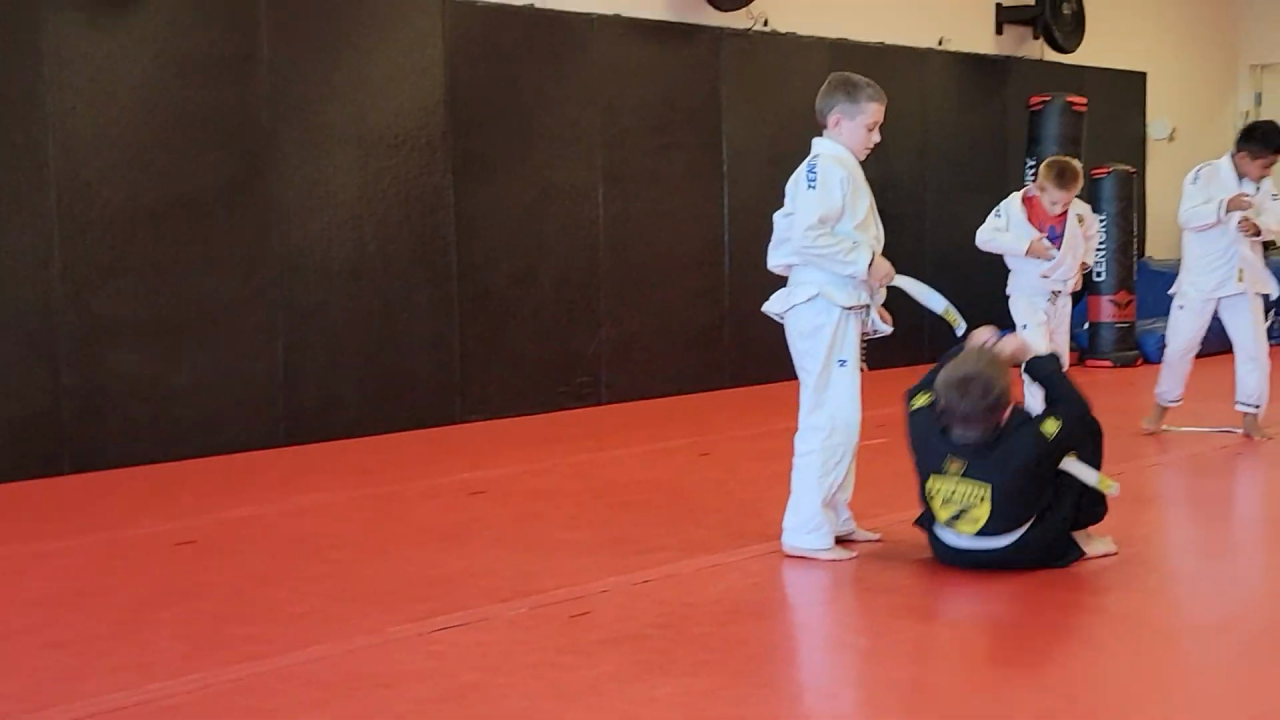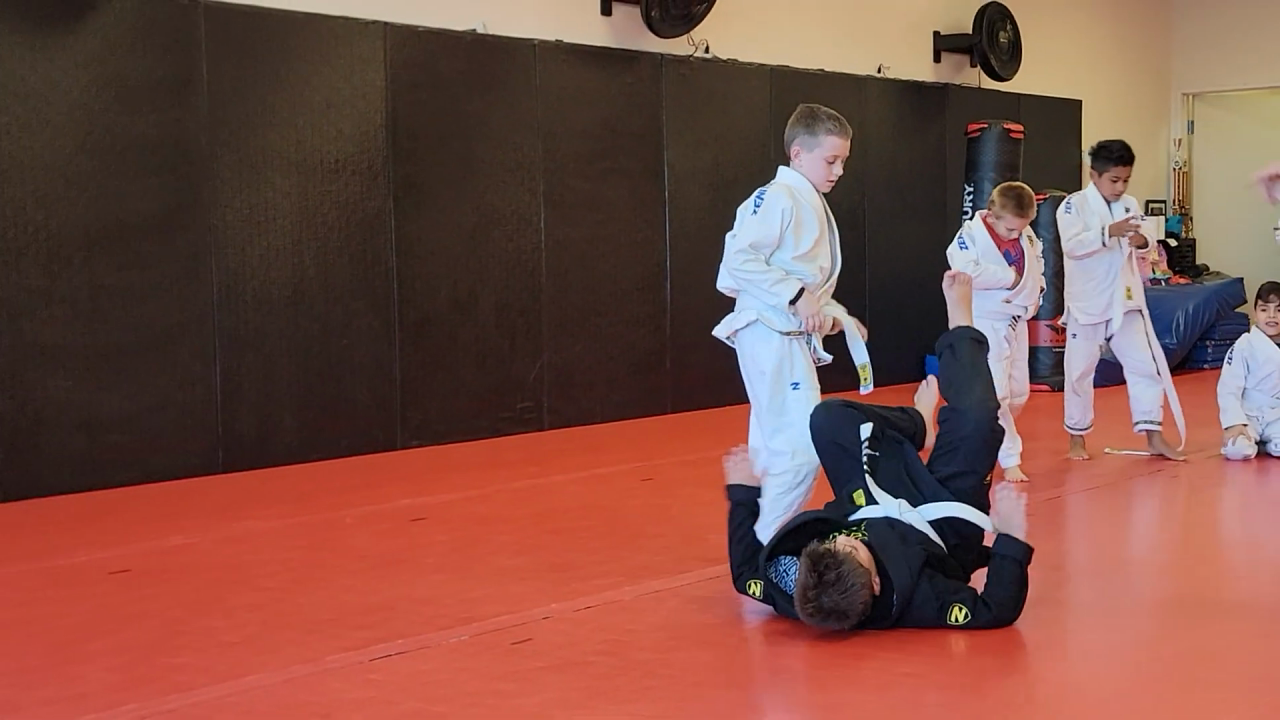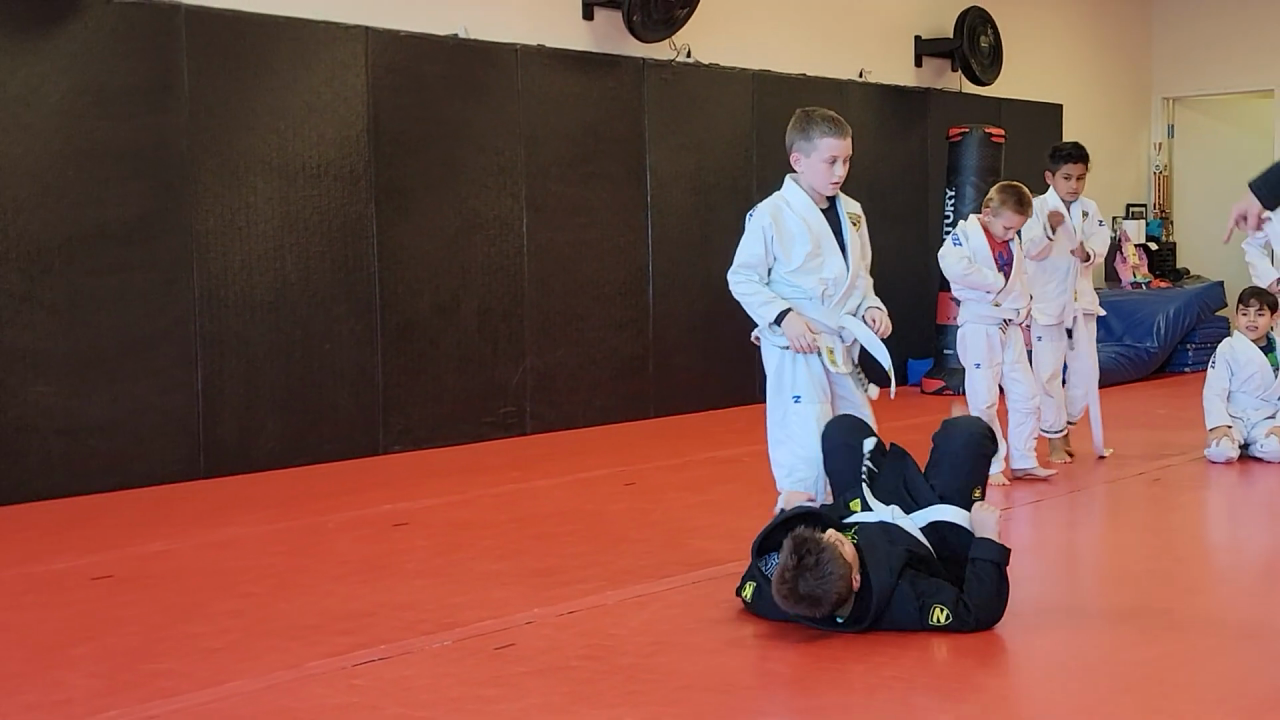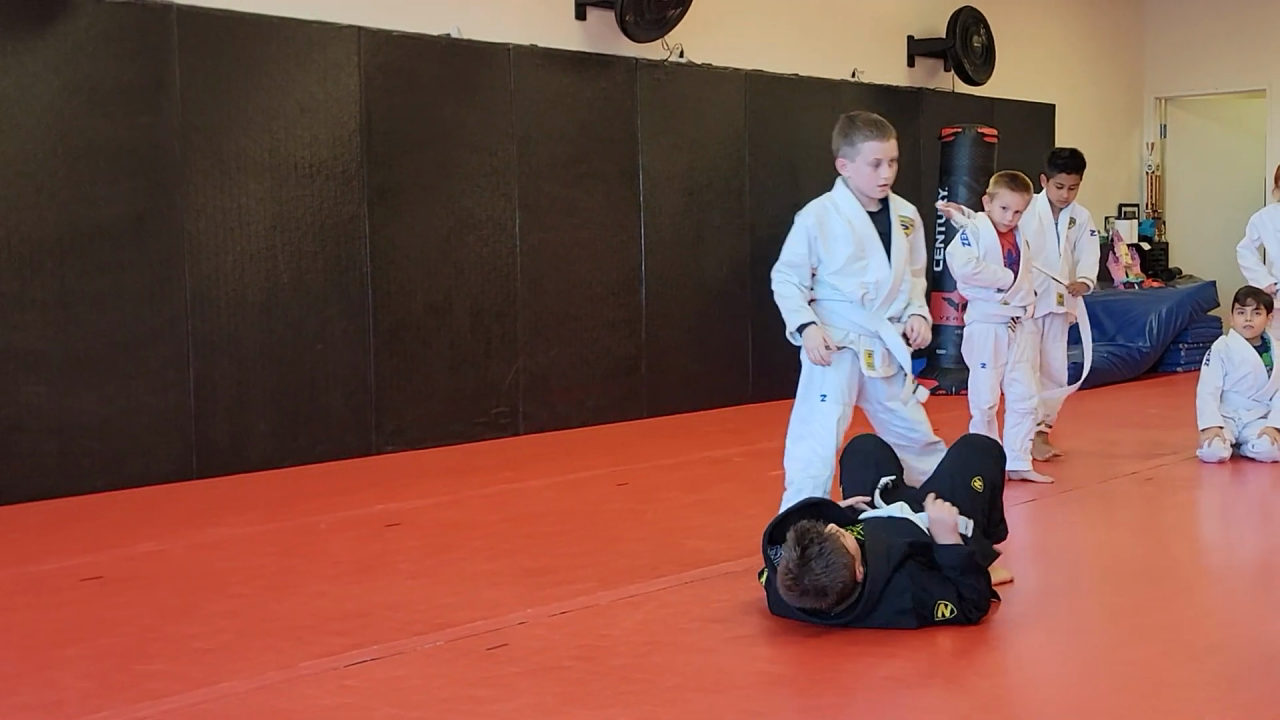
dt=0.4s
person 1, frame 1
left shoulder: (840, 169)
right shoulder: (825, 167)
right elbow: (807, 238)
left wrist: (866, 298)
right wrist: (868, 261)
left hip: (838, 309)
right hip: (823, 311)
left knee: (839, 419)
right knee: (828, 420)
left ankle: (834, 518)
right ankle: (807, 531)
person 1, frame 2
left shoulder: (812, 204)
right shoulder: (776, 198)
right elbow: (739, 262)
left wrist: (833, 313)
right wrist: (796, 296)
left hip: (791, 337)
right hip: (770, 336)
left knee: (777, 443)
right knee: (802, 441)
left ankle: (771, 537)
right ankle: (766, 541)
person 1, frame 3
left shoulder: (851, 212)
right shoulder: (771, 214)
right elbow: (742, 279)
left wrist: (869, 306)
right wrist: (784, 315)
left hip: (838, 348)
right hip: (794, 349)
right knee: (804, 450)
person 1, frame 4
left shoulder: (905, 215)
right shoulder: (818, 216)
right elbow: (786, 278)
left wrist: (917, 313)
right wrist: (806, 326)
left hip: (885, 348)
right hip: (835, 349)
left knee: (915, 436)
right knee: (816, 447)
person 2, frame 1
right shoulder: (1204, 176)
right elbow: (1186, 218)
right wrist: (1224, 208)
left hip: (1242, 280)
right hip: (1199, 280)
left knee: (1254, 348)
right knee: (1180, 345)
left ankle: (1251, 415)
right ankle: (1162, 405)
person 2, frame 2
left shoulder: (1129, 205)
right shoulder: (1073, 205)
left elbow: (1150, 240)
right elbow: (1072, 245)
left wrist: (1143, 241)
right wrist: (1108, 232)
left hip: (1124, 302)
right hip: (1087, 304)
left knee: (1144, 364)
right knee: (1079, 371)
left ankle: (1154, 436)
right ankle: (1077, 438)
person 2, frame 3
left shoulder: (1089, 208)
right shoulder: (1036, 207)
left elbow: (1101, 244)
right elbow: (1029, 249)
left wrist: (1088, 253)
right wrist: (1050, 229)
left hip: (1081, 302)
right hip: (1047, 304)
left knee: (1086, 371)
right knee: (1049, 373)
left ankle: (1066, 428)
right ankle: (1054, 439)
person 2, frame 4
left shoulder: (1082, 217)
right shoulder: (1024, 207)
left elbow: (1089, 254)
left wrist: (1084, 280)
right wrist: (963, 214)
left hip: (1059, 304)
left knee: (1056, 372)
left ankle: (1043, 430)
right ankle: (1033, 433)
person 3, frame 1
left shoulder: (1081, 211)
right shoulder: (1015, 205)
left elbow: (1090, 233)
right elbow: (984, 237)
left wrist: (1082, 263)
right wrist: (1025, 244)
left hip: (1061, 296)
right hip: (1027, 298)
left knee: (1057, 364)
right knee: (1038, 358)
left ankle: (1041, 413)
person 3, frame 2
left shoulder: (1027, 235)
right shoulder: (971, 233)
left elbow: (1036, 259)
right elbow: (965, 273)
left wrist: (1036, 289)
right wrist: (1008, 276)
left hip: (1018, 323)
right hip: (987, 324)
left knee: (1018, 395)
right knee: (996, 397)
right ankle: (1010, 460)
person 3, frame 3
left shoulder: (1011, 241)
right shoulder: (965, 234)
right elbow: (955, 268)
left wrist: (1021, 304)
right wrist: (997, 281)
left hip: (1011, 327)
right hip: (978, 327)
left knee: (1027, 397)
right knee: (983, 402)
left ankle: (1023, 461)
right ankle: (992, 465)
person 3, frame 4
left shoulder: (1019, 238)
right shoulder: (973, 231)
right elbow: (964, 267)
left wrist: (1025, 299)
right wrist: (1005, 277)
left hip: (1017, 326)
right hip: (985, 326)
left knee: (1024, 398)
right knee: (985, 401)
left ankle: (1018, 463)
person 4, frame 1
left shoulder: (927, 429)
right shoulder: (1021, 450)
left elbow: (925, 390)
right elbow: (1078, 418)
left wrist: (970, 350)
right wrist: (1035, 358)
right hip: (1016, 552)
right knee: (1081, 441)
right ankle: (1077, 537)
person 4, frame 2
left shoulder: (797, 595)
right shoulder: (911, 597)
left elbow: (746, 567)
right elbow: (998, 610)
left wrist: (741, 490)
right wrist: (1012, 539)
right hip: (939, 527)
left knee: (827, 416)
right knee: (973, 425)
left ankle: (918, 423)
right ankle: (960, 325)
person 4, frame 3
left shoulder: (781, 595)
right shoulder: (899, 602)
left elbow: (750, 588)
right elbow: (980, 612)
left wrist: (785, 516)
right wrist: (988, 540)
left knee: (841, 427)
right knee: (967, 434)
person 4, frame 4
left shoulder: (786, 596)
right shoulder: (903, 595)
left elbow: (772, 564)
right elbow: (972, 605)
left wrist: (829, 512)
right wrist: (950, 540)
left knee: (865, 448)
right knee: (978, 449)
